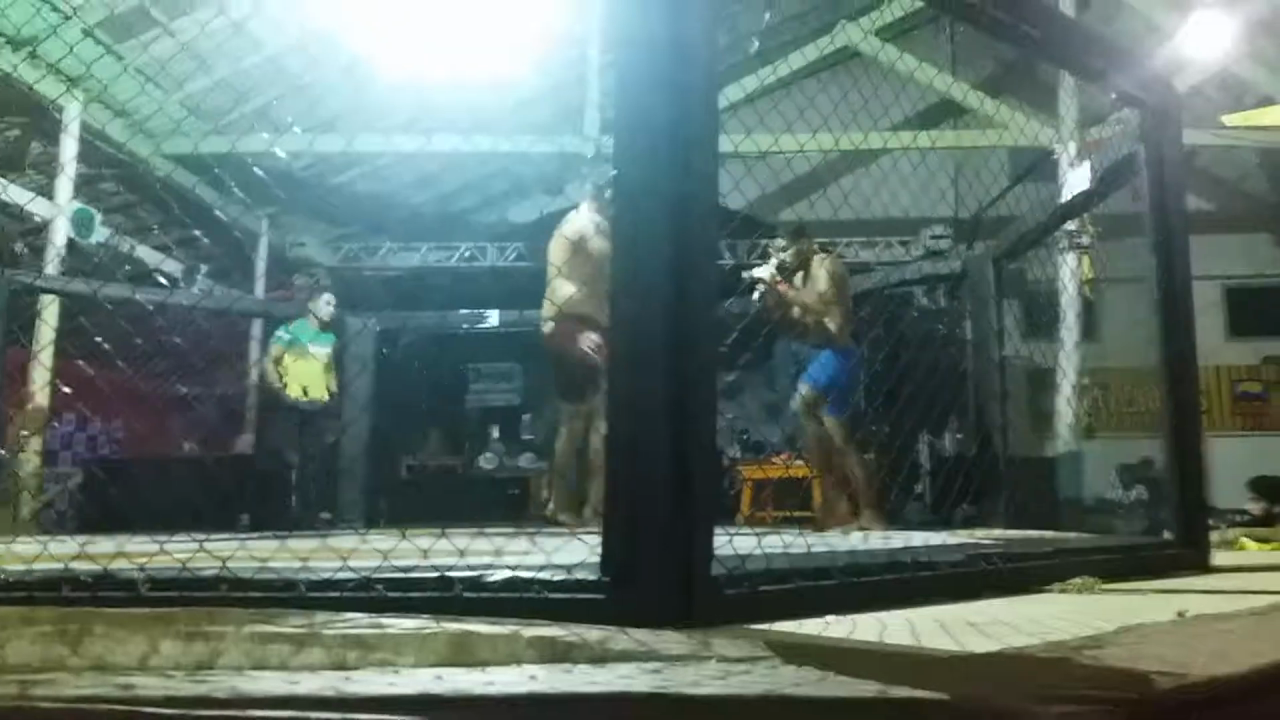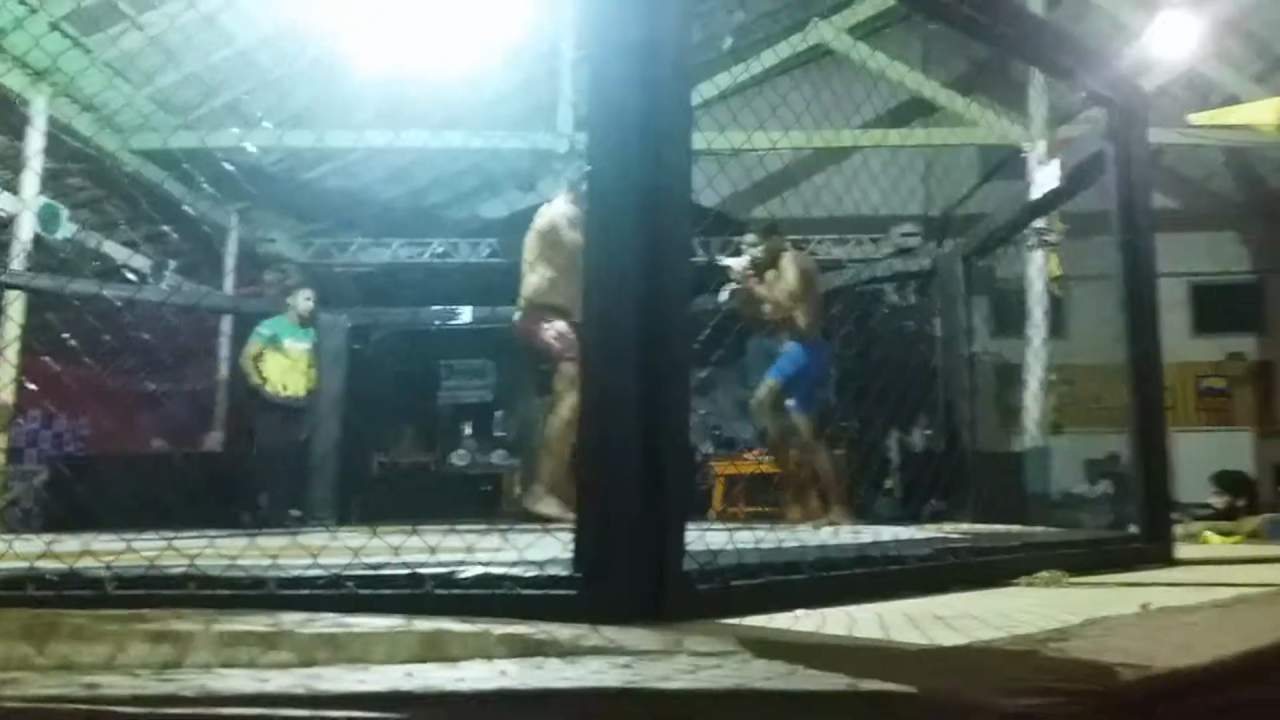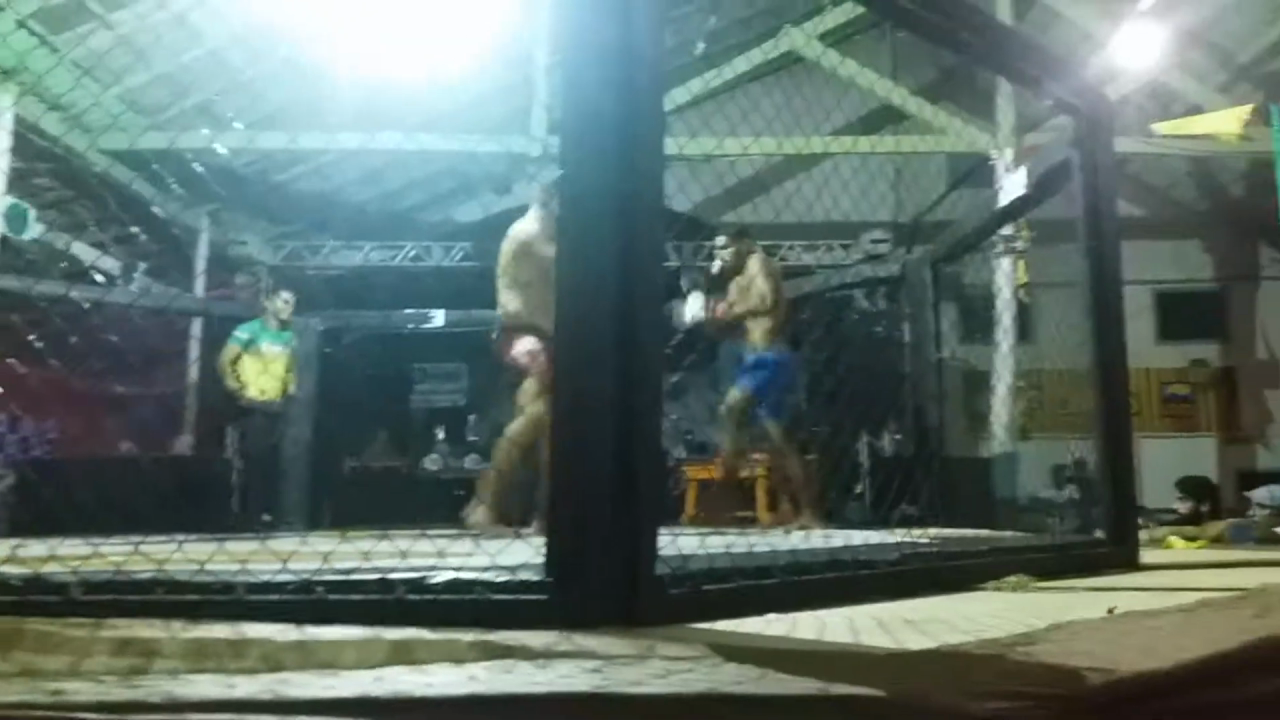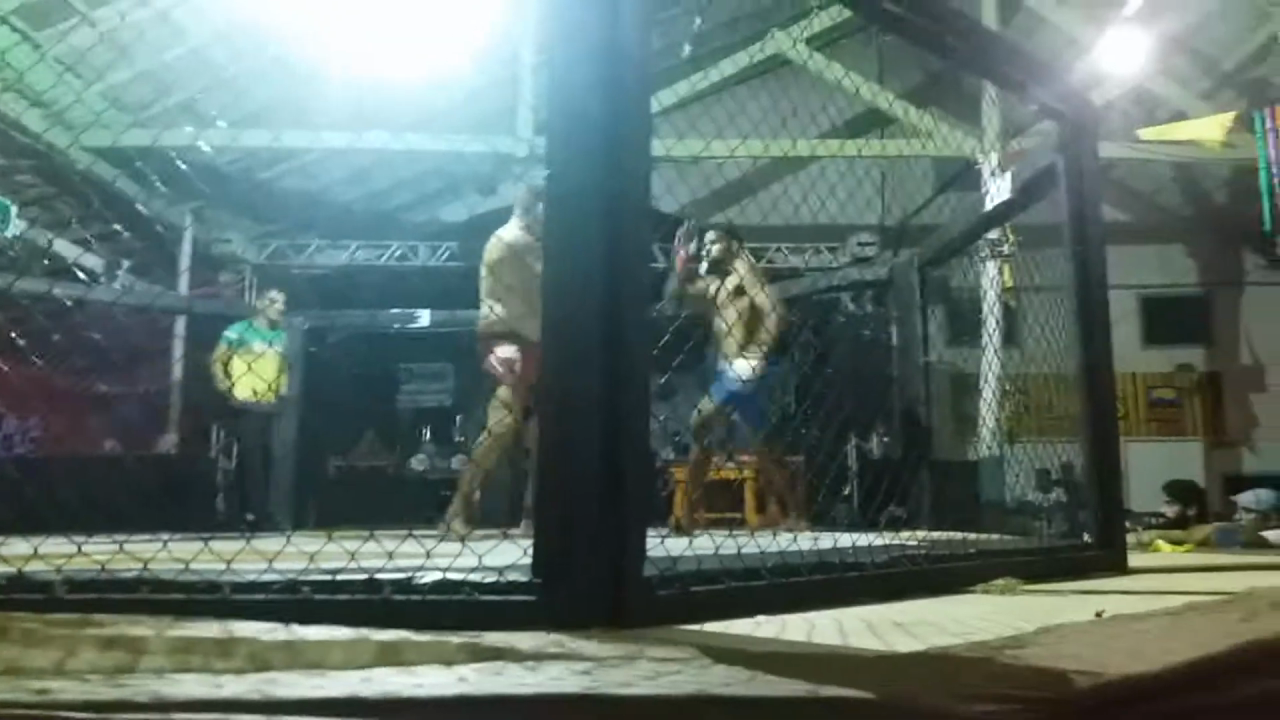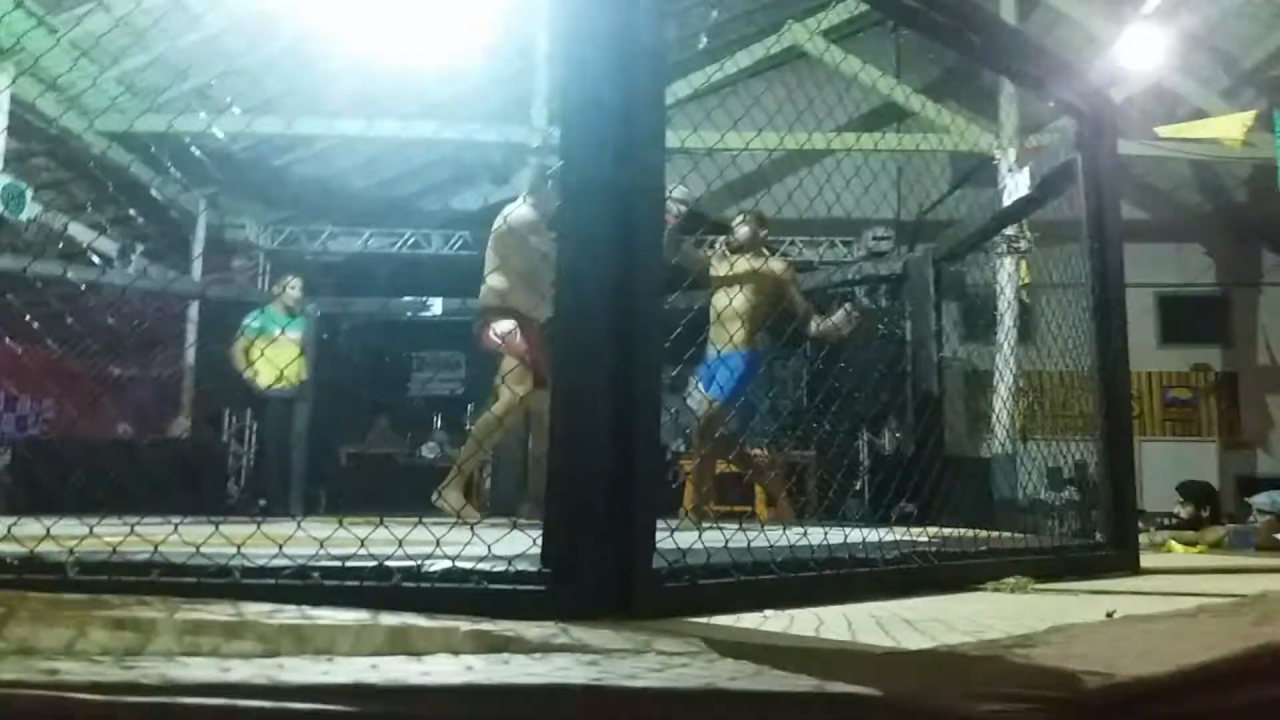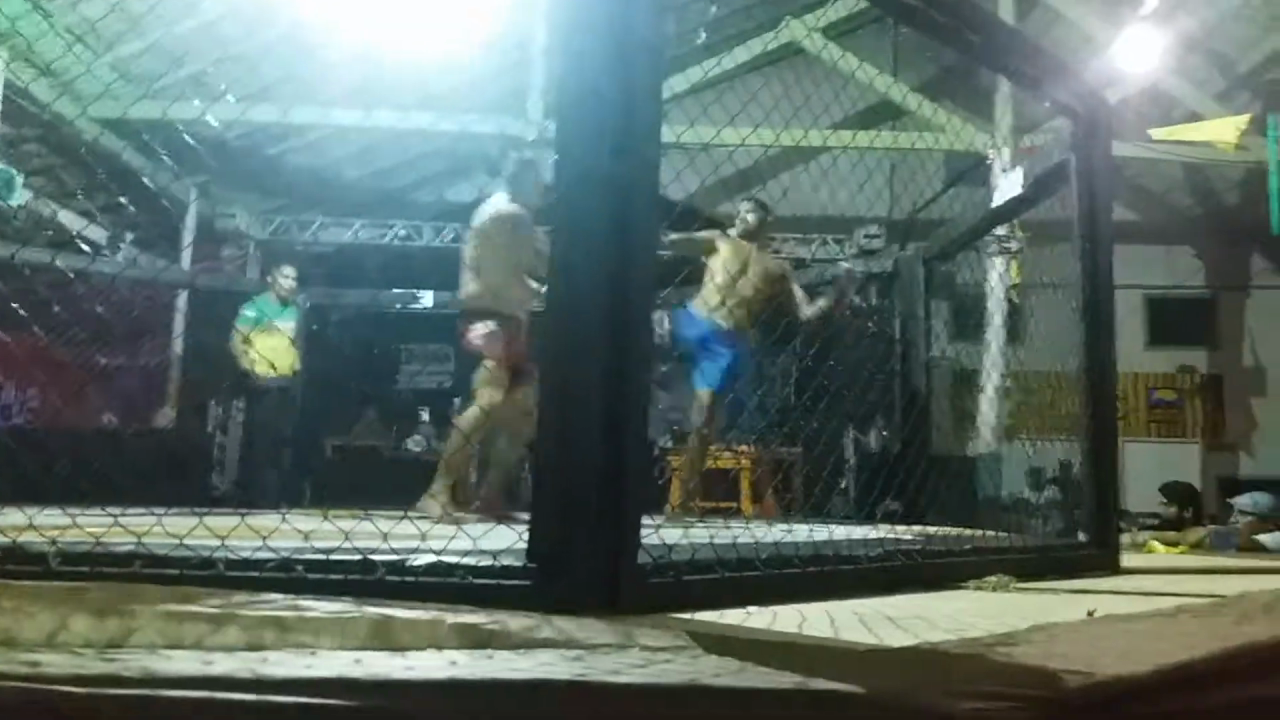
dt=0.1s
person 1, frame 1
left shoulder: (571, 225)
right shoulder: (591, 223)
left hip: (559, 329)
right hip: (578, 327)
left knee: (574, 418)
right knee: (609, 413)
left ankle: (561, 501)
right ankle: (594, 506)
person 1, frame 2
left shoulder: (556, 216)
right shoulder: (565, 214)
right elbow: (585, 256)
left hip: (552, 318)
right hip: (547, 316)
left knee: (560, 404)
right knee: (573, 396)
left ankle: (551, 491)
right ankle: (544, 491)
person 1, frame 3
left shoulder: (533, 233)
right shoulder: (534, 231)
left hip: (538, 334)
right hip: (525, 334)
left knee: (545, 419)
right knee: (535, 414)
left ankle: (544, 514)
right ankle: (482, 504)
person 1, frame 4
left shoulder: (517, 242)
right shoulder: (516, 241)
right elbow: (544, 285)
left hip: (524, 344)
right hip: (507, 343)
left knee: (538, 428)
right knee: (503, 426)
left ankle: (533, 516)
right ankle: (456, 510)
person 1, frame 5
left shoulder: (528, 219)
right shoulder: (524, 217)
right elbow: (554, 265)
left hip: (528, 322)
right hip: (507, 319)
left knee: (545, 411)
right knee: (512, 399)
left ankle: (535, 501)
right ankle: (452, 487)
person 1, frame 6
left shoulder: (503, 217)
right shoulder: (510, 215)
right elbow: (543, 263)
left hip: (505, 323)
right hip: (488, 321)
left knee: (526, 412)
right knee: (492, 401)
left ankle: (492, 496)
right ankle: (439, 493)
person 2, frame 1
left shoulder: (825, 264)
right shoulder: (800, 278)
left elbow: (821, 304)
right elbow: (798, 329)
left wrist: (778, 286)
right wrist: (775, 306)
left hip: (837, 352)
right hip: (828, 354)
left knee: (802, 407)
right knee: (838, 437)
left ankle: (832, 494)
right ankle: (869, 513)
person 2, frame 2
left shoulder: (793, 261)
right shoulder: (769, 275)
left elbow: (789, 299)
right elbow: (767, 320)
left wrist: (750, 285)
right wrist: (743, 290)
left hip: (805, 349)
right hip: (796, 352)
left knee: (762, 402)
right knee: (805, 433)
left ankle: (791, 491)
right ankle: (838, 508)
person 2, frame 3
left shoulder: (759, 264)
right shoulder: (737, 282)
left elbow: (765, 303)
right elbow: (728, 321)
left wrist: (714, 310)
right wrist: (707, 309)
left hip: (770, 358)
right hip: (760, 360)
left knee: (730, 411)
right knee: (778, 439)
right ankle: (808, 512)
person 2, frame 4
left shoulder: (746, 270)
right shoulder: (714, 280)
left elbow: (775, 315)
right elbow: (674, 295)
left wrist: (756, 354)
right wrist: (682, 256)
left hip: (746, 369)
right hip: (732, 369)
left knee: (699, 424)
right knee: (761, 445)
left ankle: (691, 513)
right ankle: (792, 513)
person 2, frame 5
left shoulder: (775, 270)
right shoulder: (720, 258)
left elbow: (808, 319)
right elbow: (677, 252)
left wrist: (834, 325)
left hip: (738, 358)
right hip: (713, 355)
left knee: (705, 423)
right knee: (709, 427)
left ankle: (698, 507)
right ankle: (777, 497)
person 2, frame 6
left shoulder: (777, 268)
right shoulder: (718, 241)
left elbow: (806, 311)
right elbow: (680, 242)
left wrist: (835, 295)
left hip: (728, 340)
right hip: (696, 322)
left knee: (703, 414)
left ankle: (686, 500)
person 3, frame 1
left shoulder: (330, 337)
right shoulder: (290, 330)
right elbow: (268, 361)
left wrist: (333, 393)
right wrist: (279, 390)
left hip: (318, 408)
right hip: (291, 407)
left knee: (313, 464)
right knee: (281, 456)
left ankle: (309, 514)
person 3, frame 2
left shoulder: (309, 333)
right shoulder: (270, 327)
right elbow: (246, 358)
left wrist: (312, 390)
right wrist: (259, 385)
left hip: (298, 404)
right hip: (272, 402)
left knee: (293, 458)
right knee: (269, 453)
left ankle: (286, 510)
right ankle: (261, 509)
person 3, frame 3
left shoulder: (289, 336)
right shoulder: (248, 330)
right elbow: (224, 361)
left wrist: (289, 394)
right wrist: (236, 390)
left hip: (275, 407)
right hip: (252, 407)
left knee: (268, 461)
right knee: (256, 457)
left ankle: (261, 514)
right ankle: (253, 515)
person 3, frame 4
left shoulder: (281, 336)
right shoulder: (240, 331)
right elbow: (216, 362)
left wrist: (282, 394)
right wrist: (226, 390)
left hip: (268, 407)
right hip: (246, 407)
left knee: (259, 461)
right knee: (253, 460)
left ankle: (248, 513)
right ankle: (257, 517)
person 3, frame 5
left shoulder: (299, 321)
right shoulder: (259, 318)
right elbow: (237, 350)
left wrist: (303, 380)
right wrist: (249, 379)
left hip: (290, 393)
right hip: (268, 393)
left knee: (281, 447)
right knee: (273, 447)
left ankle: (262, 499)
right ankle: (271, 502)
person 3, frame 6
left shoulder: (294, 310)
right shoulder: (254, 307)
right elbow: (236, 343)
left wrist: (298, 369)
right wrist: (250, 371)
left hip: (287, 383)
right hip: (263, 384)
left knee: (283, 437)
right knee: (263, 438)
left ankle: (273, 493)
right ankle: (261, 495)
